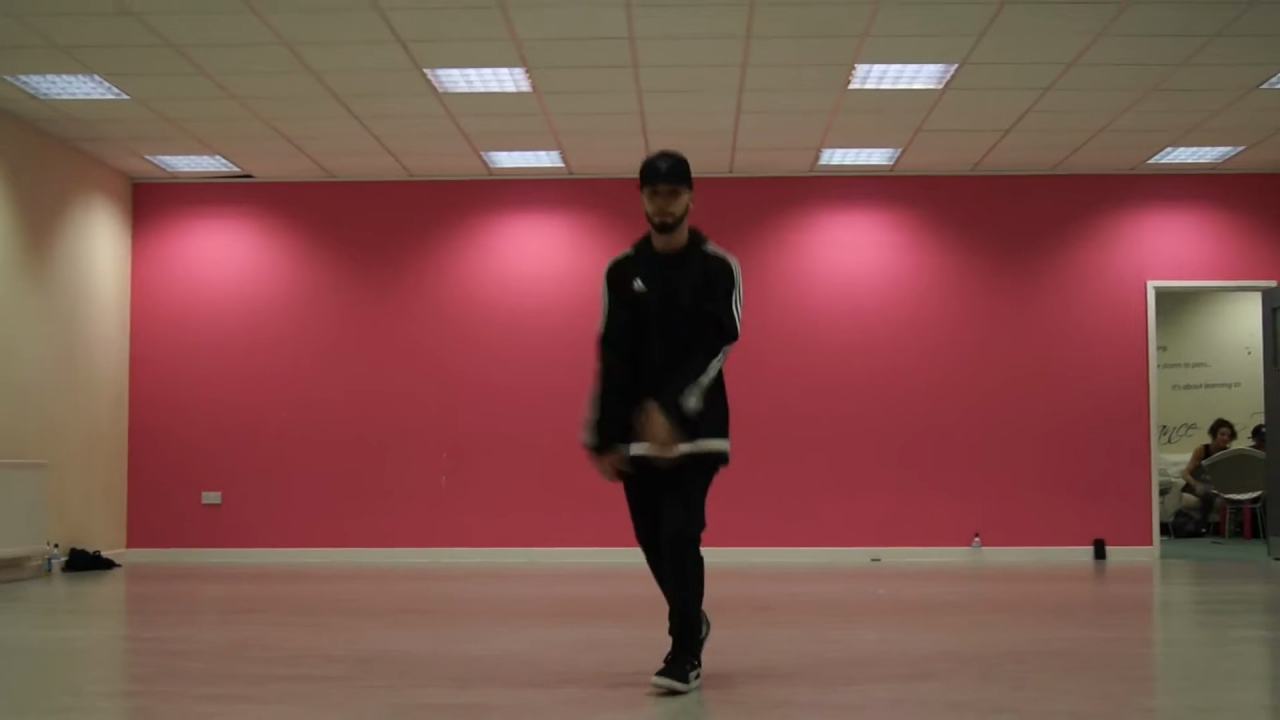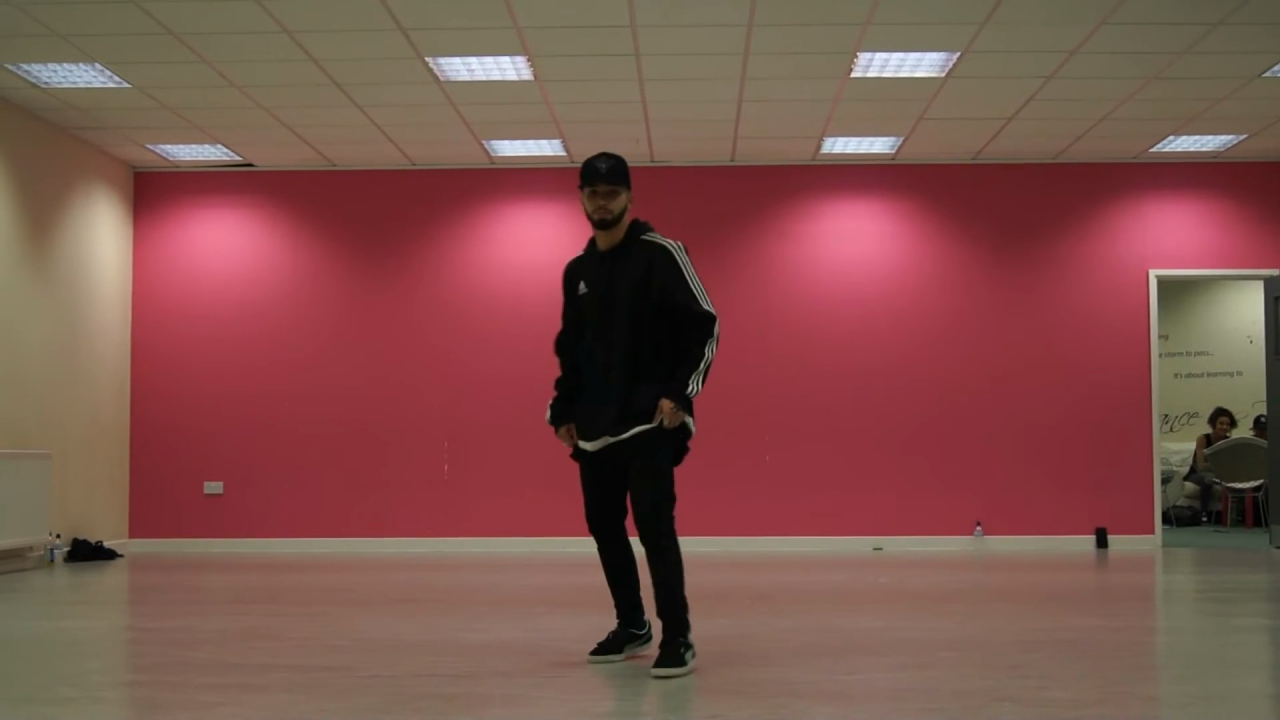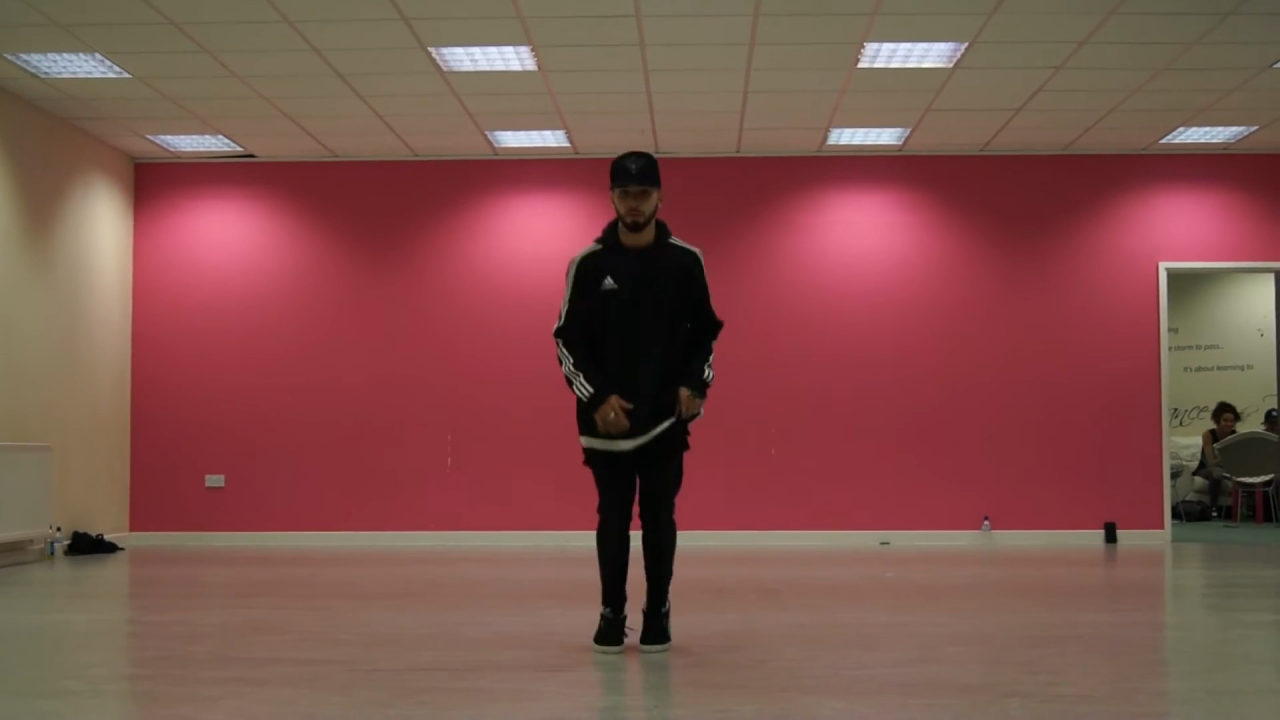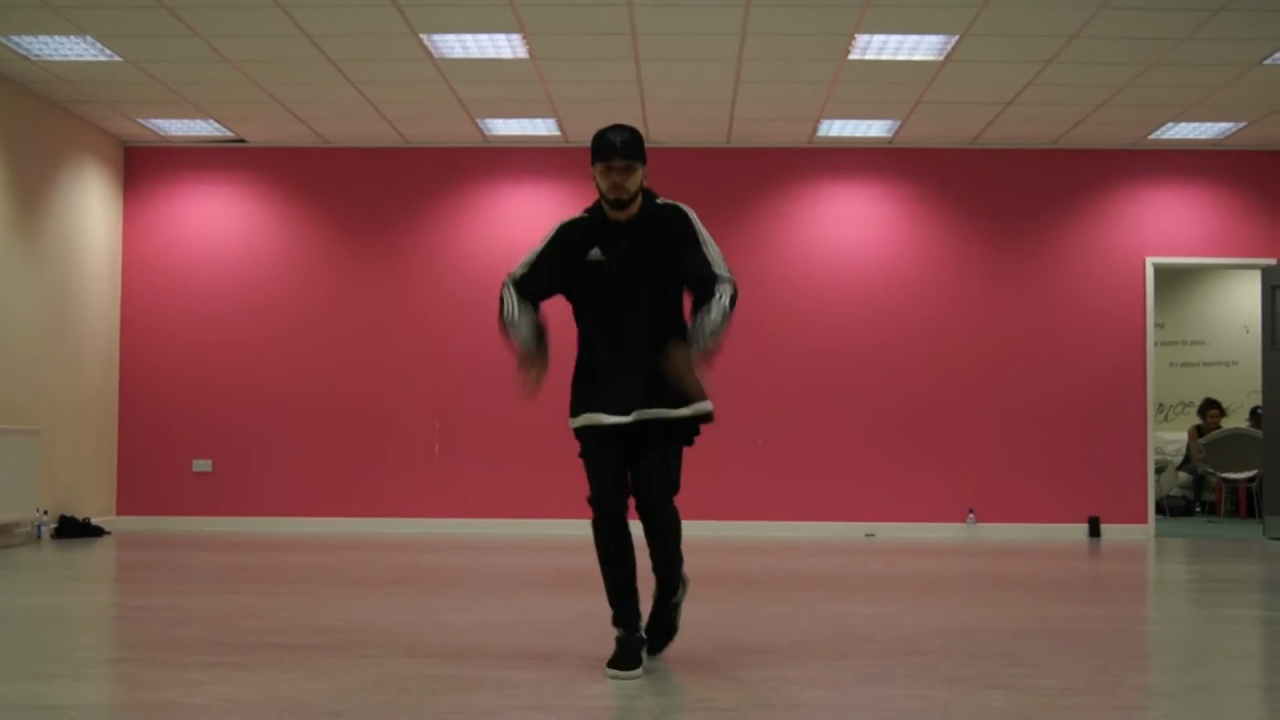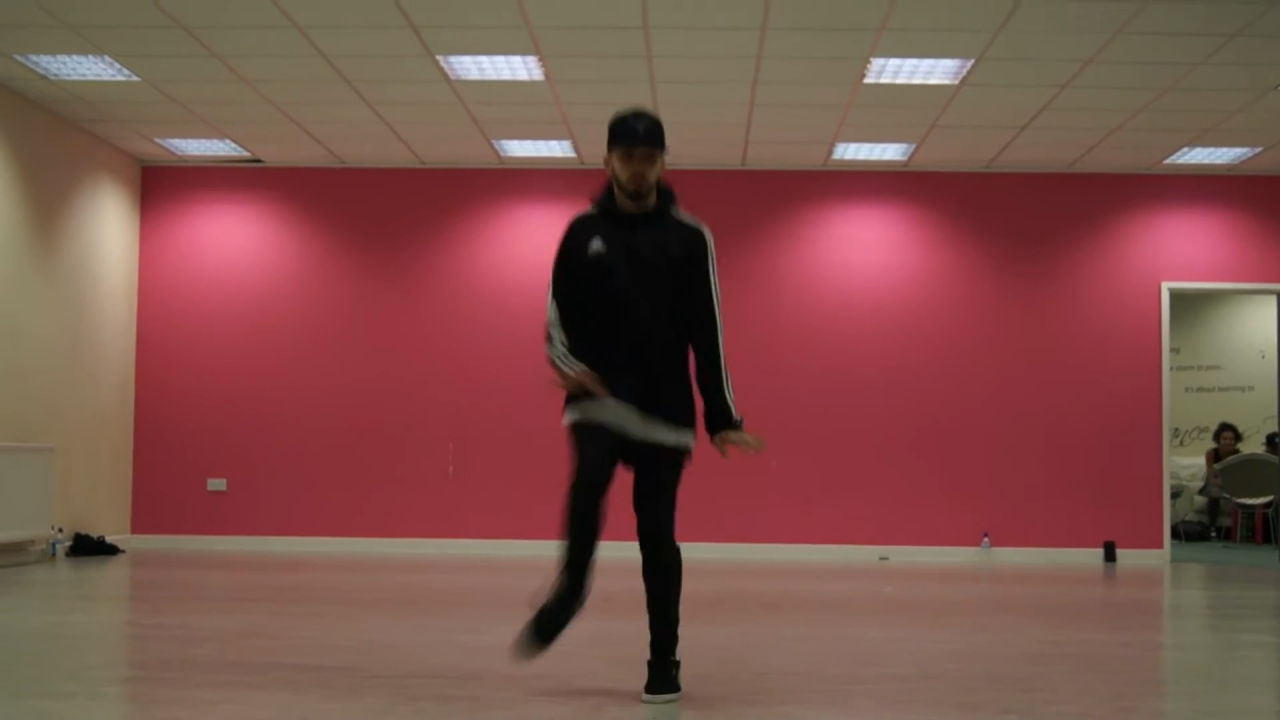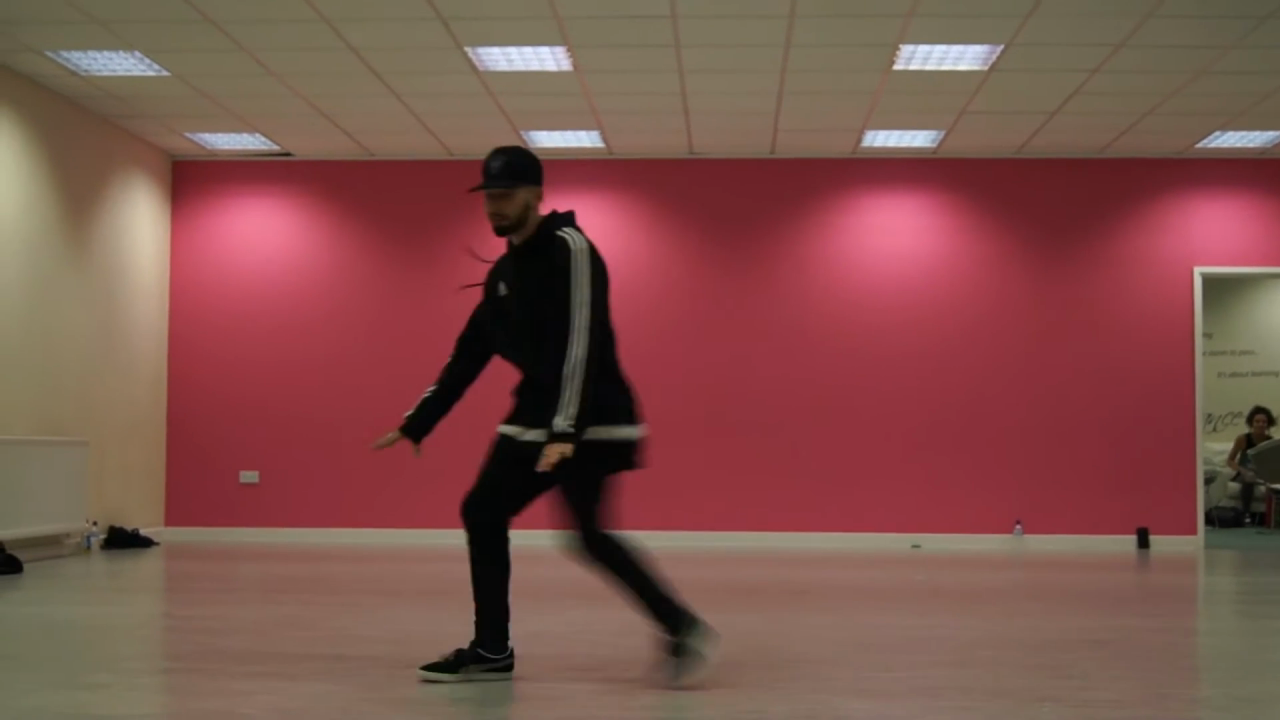
dt=0.7s
person 1, frame 1
left shoulder: (718, 266)
right shoulder: (623, 270)
left elbow: (718, 348)
right elbow: (612, 358)
left wrist: (674, 409)
right wrist: (602, 436)
left hip: (696, 431)
right hip: (639, 434)
left knee: (680, 536)
right knee: (654, 539)
left ankle: (686, 653)
right ankle: (693, 622)
person 1, frame 2
left shoulder: (662, 254)
right shoulder: (577, 270)
left elbow: (704, 326)
left wrist: (679, 395)
right wrist: (561, 410)
left hip: (651, 418)
right hip: (596, 424)
left knee: (653, 519)
right knee: (602, 523)
left ankle: (677, 638)
right ankle: (631, 624)
person 1, frame 3
left shoulder: (685, 260)
right shoulder: (588, 264)
left elbow: (704, 331)
right elbow: (567, 341)
left wrist: (694, 383)
right wrist: (595, 395)
left hip: (665, 414)
right hip: (608, 419)
left knee: (659, 515)
right knee: (613, 514)
left ankle: (657, 616)
right ankle: (612, 613)
person 1, frame 4
left shoulder: (673, 222)
right shoulder: (573, 235)
left elbow: (720, 286)
right elbow: (518, 288)
left wrist: (696, 344)
right wrist: (528, 344)
left hip: (662, 399)
right hip: (599, 401)
left knee: (655, 500)
right knee: (607, 507)
left ankle: (670, 587)
right ankle: (628, 633)
person 1, frame 5
left shoulder: (689, 235)
right shoulder: (584, 232)
left elbow: (706, 328)
right elbow: (559, 313)
left wrist: (723, 414)
right wrist: (568, 362)
left hip: (662, 406)
right hip: (599, 400)
left knee: (656, 530)
right knee: (587, 490)
left ankle: (665, 660)
right ankle: (567, 594)
person 1, frame 6
left shoulder: (570, 248)
right shoulder: (502, 273)
left elbow: (578, 347)
right elbow: (470, 355)
left wrist: (564, 433)
right wrist: (415, 424)
left hip: (592, 421)
right hip: (534, 419)
left knee: (588, 535)
right knee: (480, 514)
left ankle: (682, 629)
right ankle: (491, 648)
